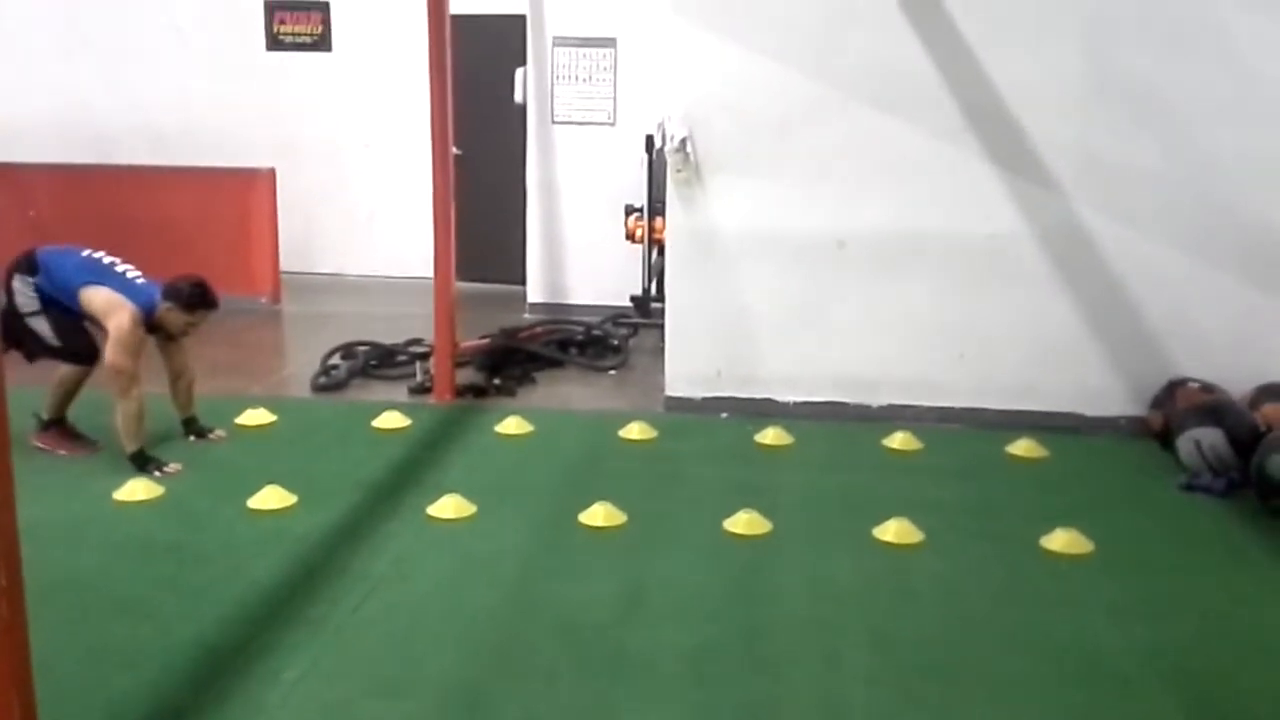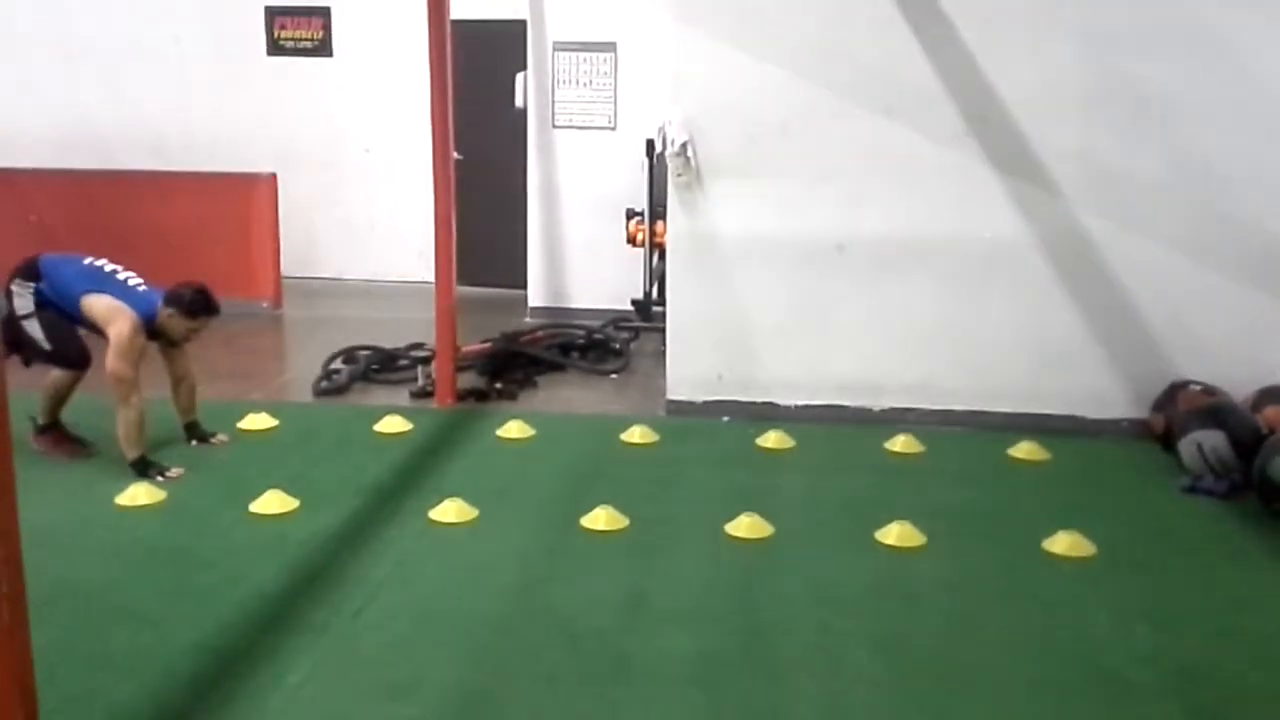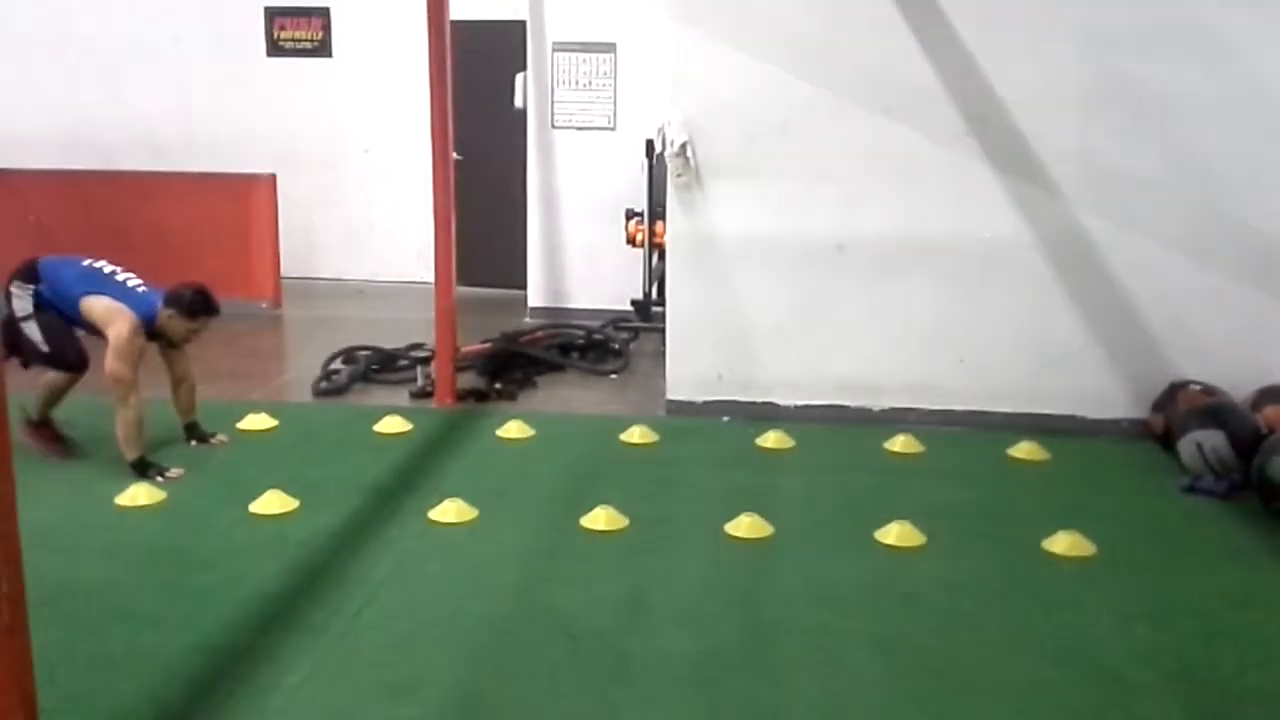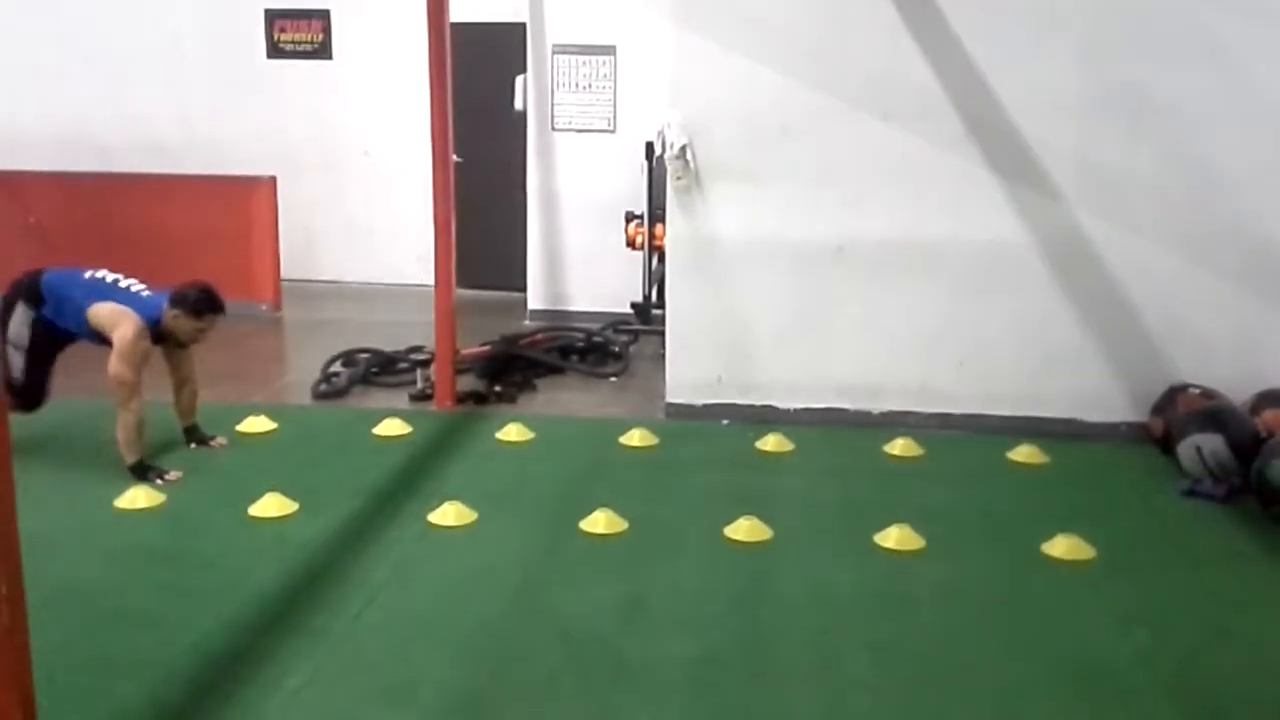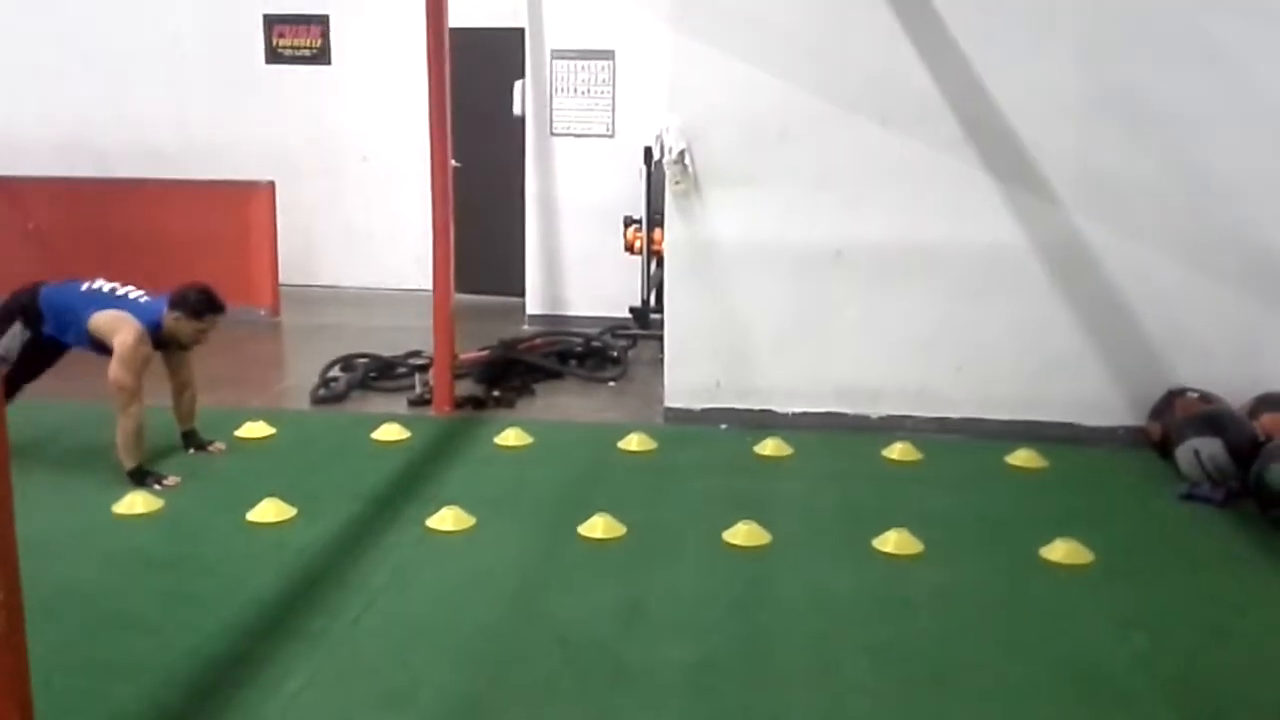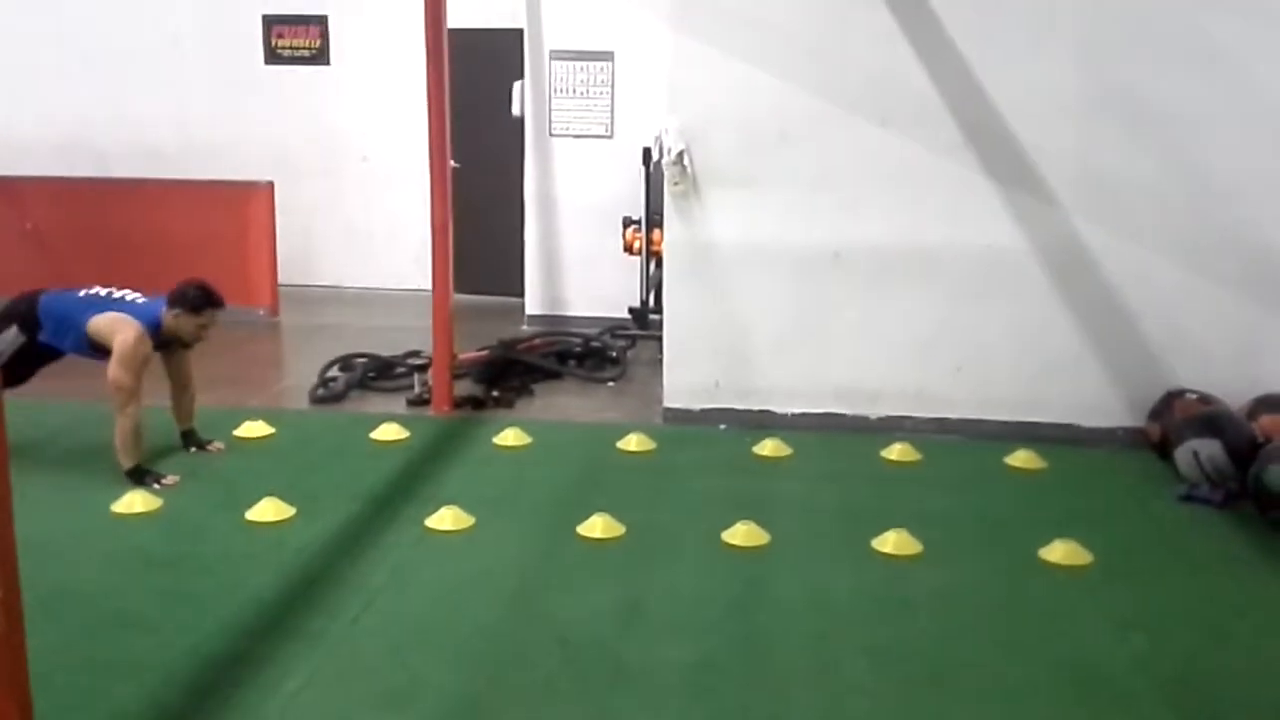
dt=0.1s
person 1, frame 1
left shoulder: (166, 306)
right shoulder: (128, 320)
left elbow: (180, 372)
right elbow: (127, 393)
left wrist: (191, 422)
right wrist: (139, 457)
left hip: (57, 272)
right hip: (29, 276)
right knee: (81, 356)
right ankle: (50, 427)
person 1, frame 2
left shoulder: (168, 311)
right shoulder: (129, 327)
left elbow: (182, 377)
right elbow: (128, 399)
left wrist: (193, 427)
right wrist: (140, 463)
left hip: (62, 282)
right hip: (31, 284)
right knee: (72, 359)
right ankle: (46, 428)
person 1, frame 3
left shoulder: (168, 312)
right shoulder: (128, 328)
left elbow: (182, 378)
right elbow: (126, 400)
left wrist: (192, 428)
right wrist: (139, 464)
left hip: (62, 283)
right hip: (31, 285)
right knee: (69, 363)
right ankle: (38, 424)
person 1, frame 4
left shoulder: (172, 314)
right shoulder: (134, 330)
left elbow: (185, 380)
right elbow: (128, 403)
left wrist: (192, 430)
right wrist: (138, 467)
left hip: (65, 298)
right hip: (35, 298)
right knee: (24, 394)
person 1, frame 5
left shoulder: (171, 319)
right shoulder: (134, 336)
left elbow: (184, 384)
right elbow: (128, 408)
left wrist: (190, 435)
right wrist: (136, 472)
left hip: (64, 308)
right hip: (32, 312)
person 1, frame 6
left shoulder: (171, 321)
right shoulder: (135, 337)
left elbow: (182, 384)
right elbow: (126, 409)
left wrist: (188, 434)
right wrist: (135, 471)
left hip: (61, 316)
right hip: (34, 319)
